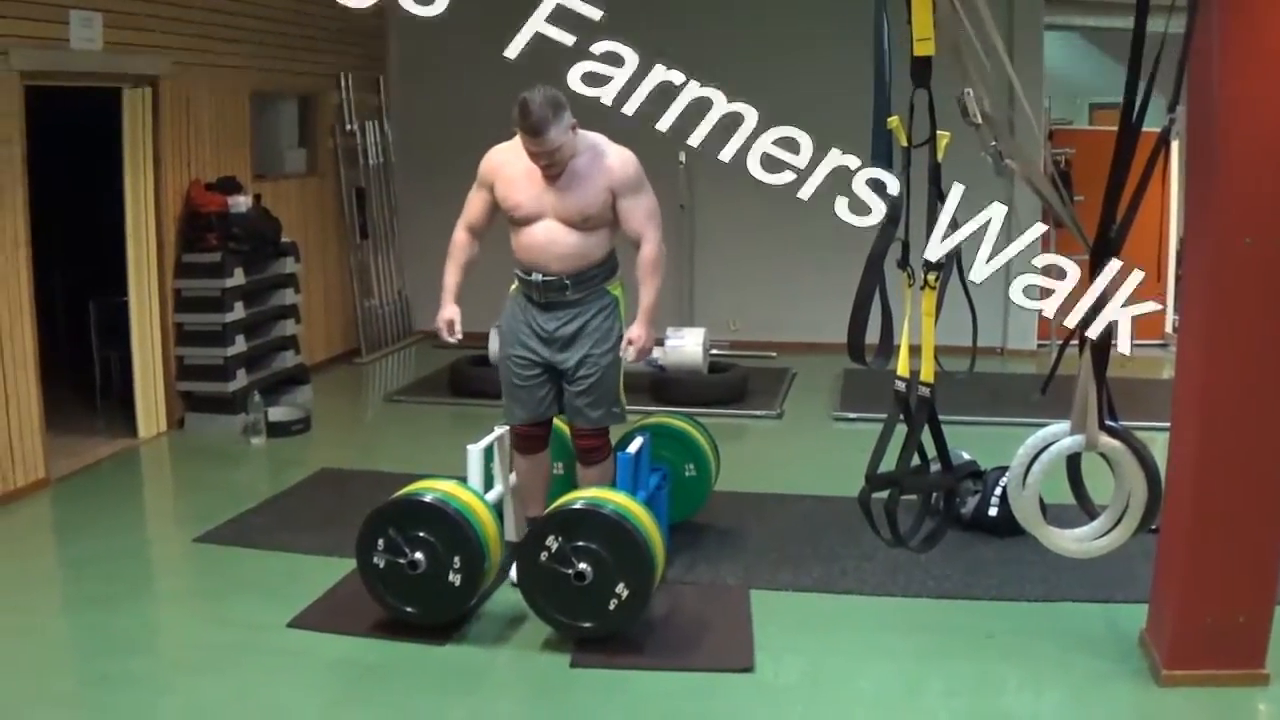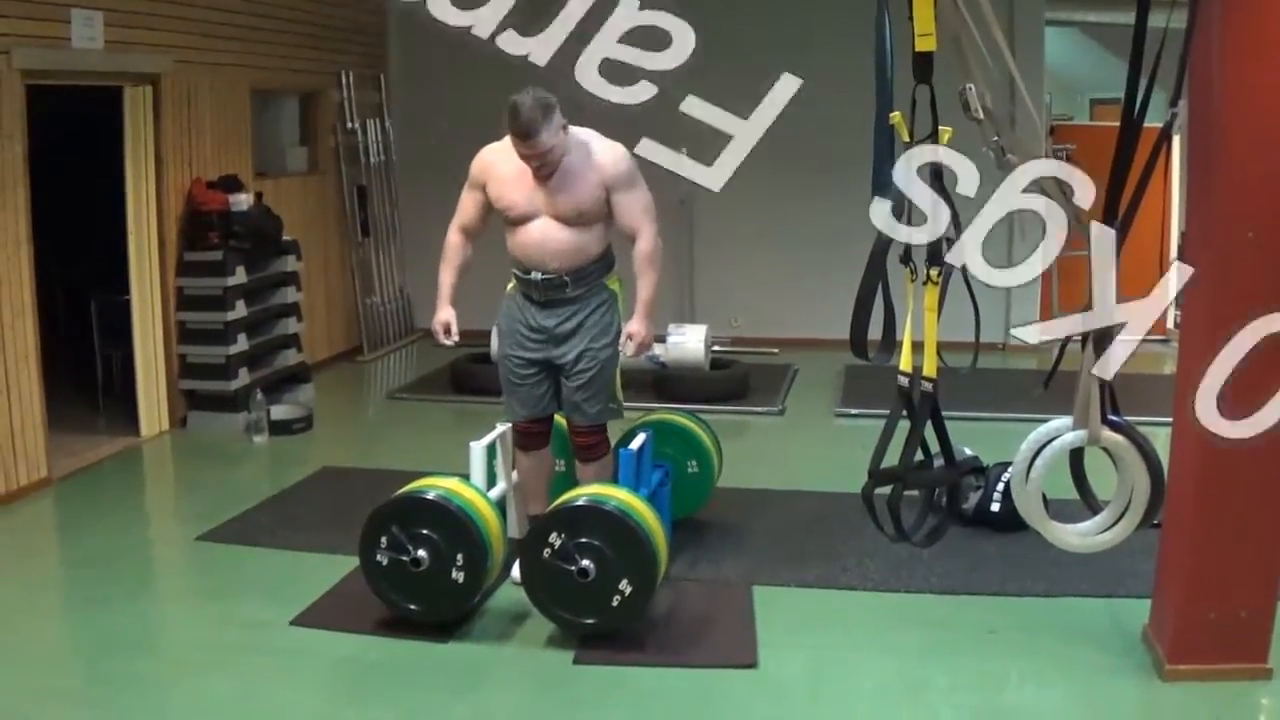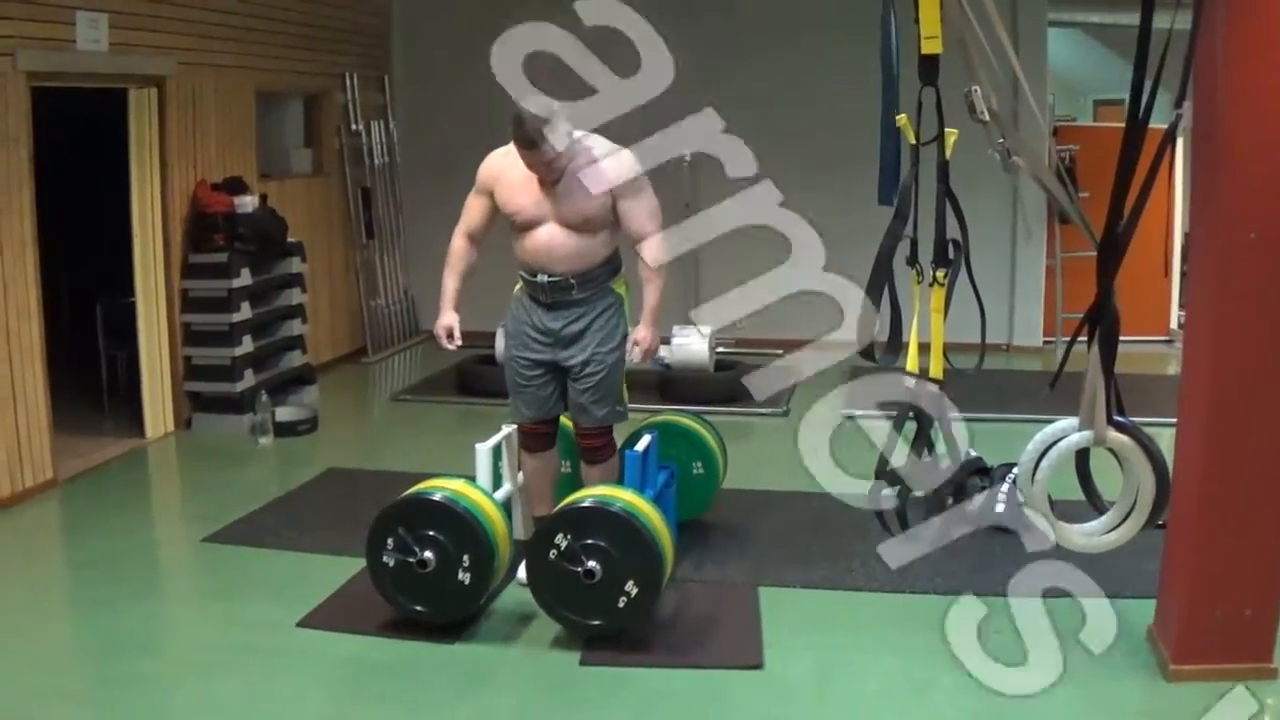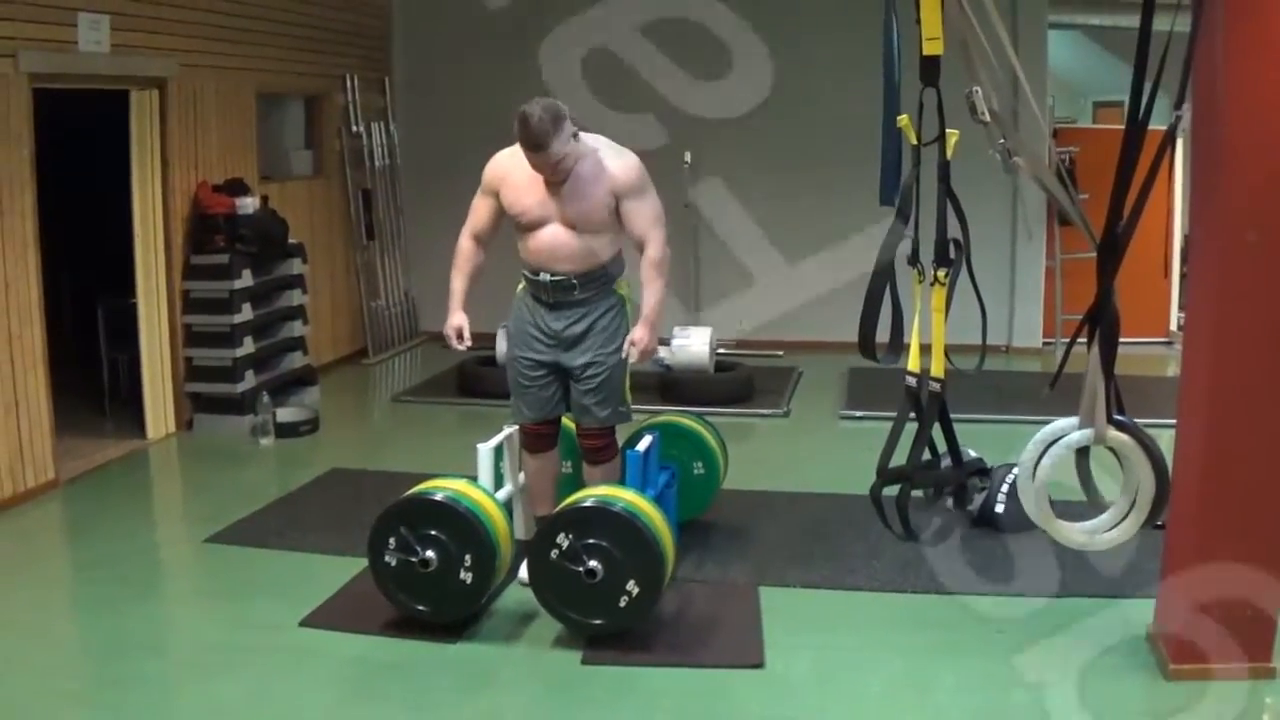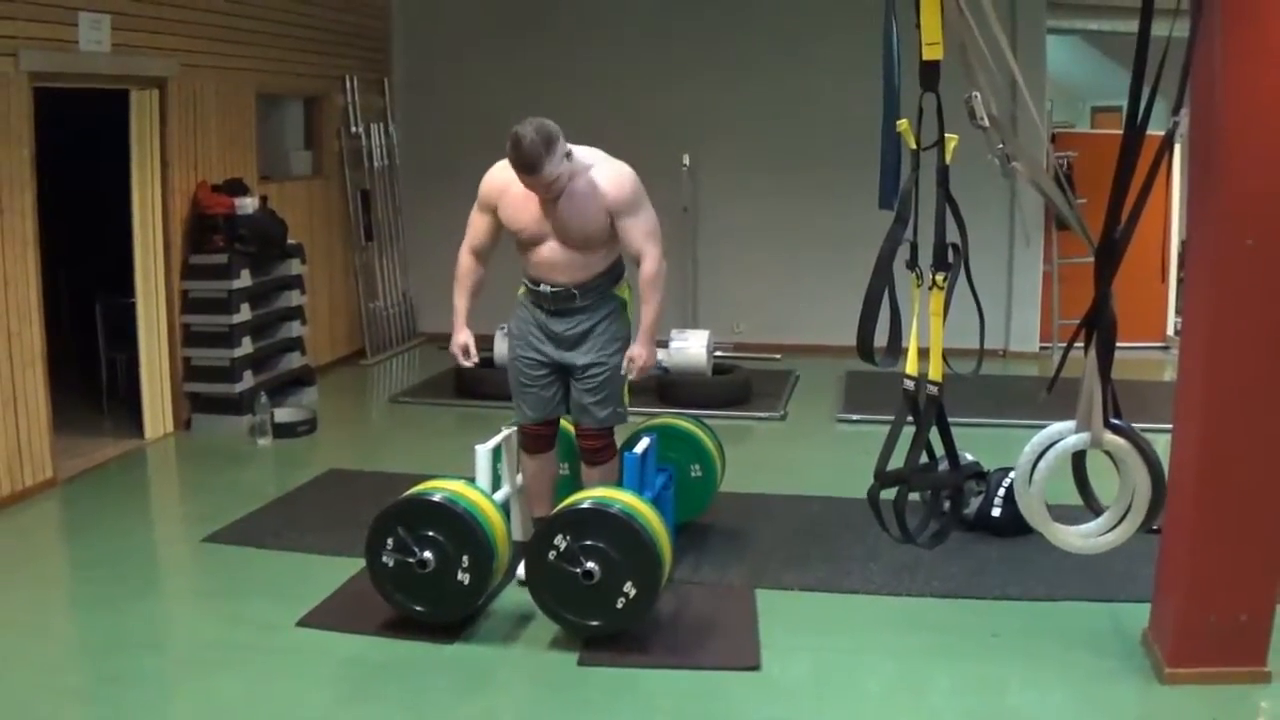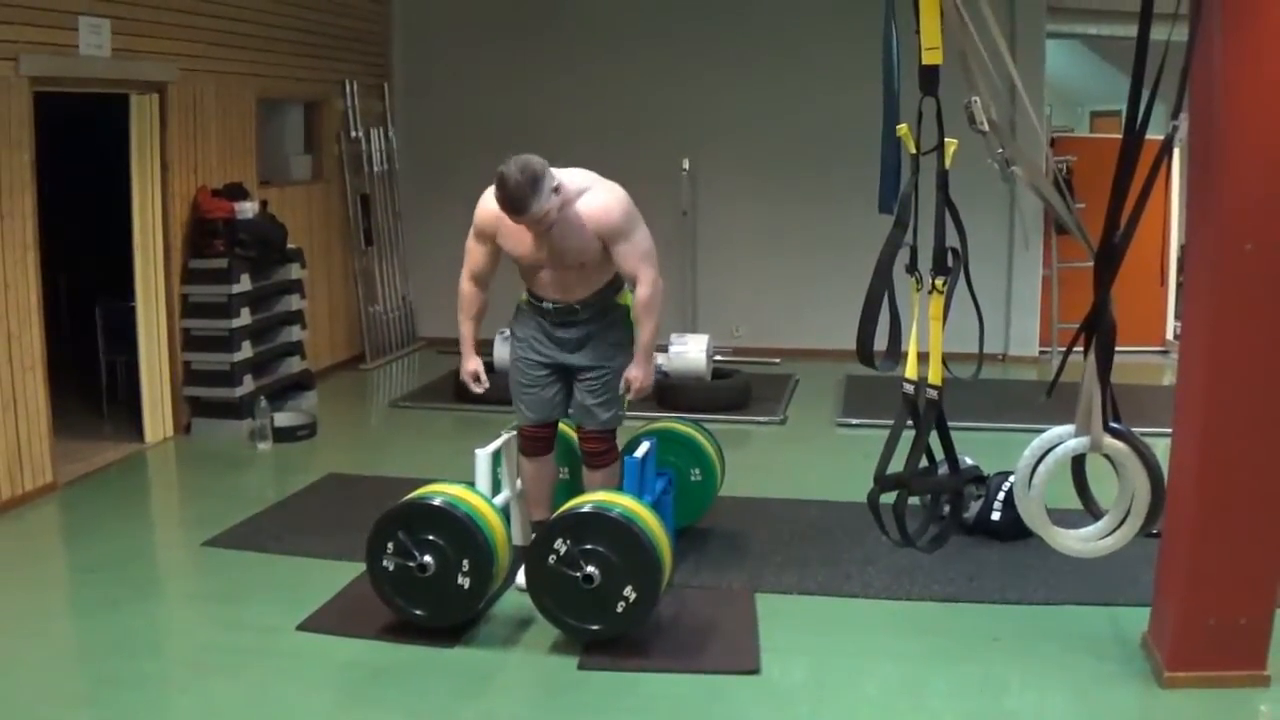
dt=0.3s
person 1, frame 1
left shoulder: (616, 165)
right shoulder: (498, 163)
left elbow: (650, 243)
right elbow: (468, 230)
left wrist: (644, 318)
right wrist: (449, 297)
left hip: (590, 306)
right hip: (525, 305)
left knee: (590, 432)
right knee: (526, 429)
person 1, frame 2
left shoulder: (608, 160)
right shoulder: (489, 163)
left elbow: (645, 235)
right elbow: (461, 232)
left wrist: (642, 312)
right wrist: (445, 300)
left hip: (587, 303)
right hip: (523, 303)
left knee: (587, 429)
right knee: (528, 426)
person 1, frame 3
left shoulder: (614, 167)
right shoulder: (496, 168)
left elbow: (650, 242)
right elbow: (466, 236)
left wrist: (649, 317)
right wrist: (448, 303)
left hip: (594, 305)
right hip: (530, 305)
left knee: (594, 430)
right knee: (534, 428)
person 1, frame 4
left shoulder: (619, 167)
right shoulder: (501, 169)
left elbow: (654, 244)
right elbow: (473, 238)
left wrist: (647, 319)
right wrist: (456, 305)
left hip: (597, 306)
right hip: (532, 306)
left knee: (596, 432)
right knee: (535, 429)
person 1, frame 5
left shoulder: (614, 181)
right shoulder: (497, 183)
left elbow: (650, 258)
right elbow: (473, 254)
left wrist: (645, 337)
right wrist: (460, 322)
left hip: (598, 314)
right hip: (533, 313)
left knee: (595, 433)
right knee: (534, 429)
person 1, frame 6
left shoulder: (606, 204)
right shoulder: (490, 210)
left elbow: (647, 280)
right elbow: (473, 281)
left wrist: (643, 358)
right wrist: (468, 350)
left hip: (600, 323)
right hip: (535, 322)
left knee: (596, 437)
right knee: (533, 433)
